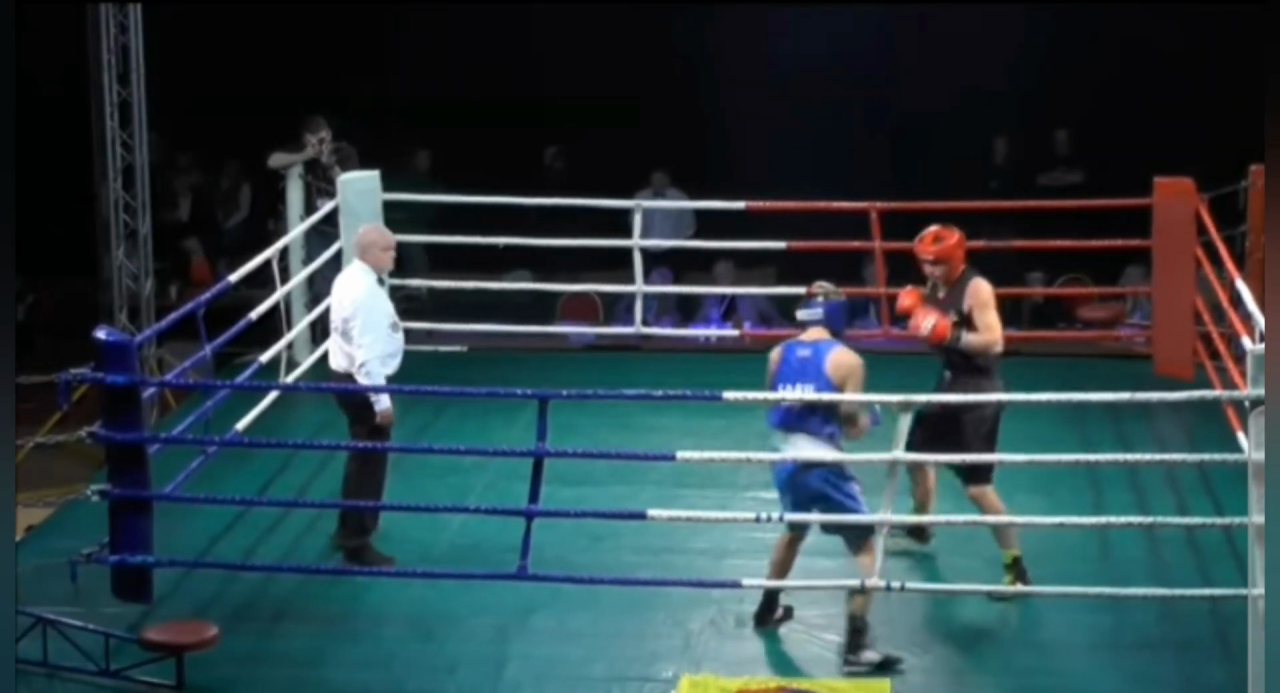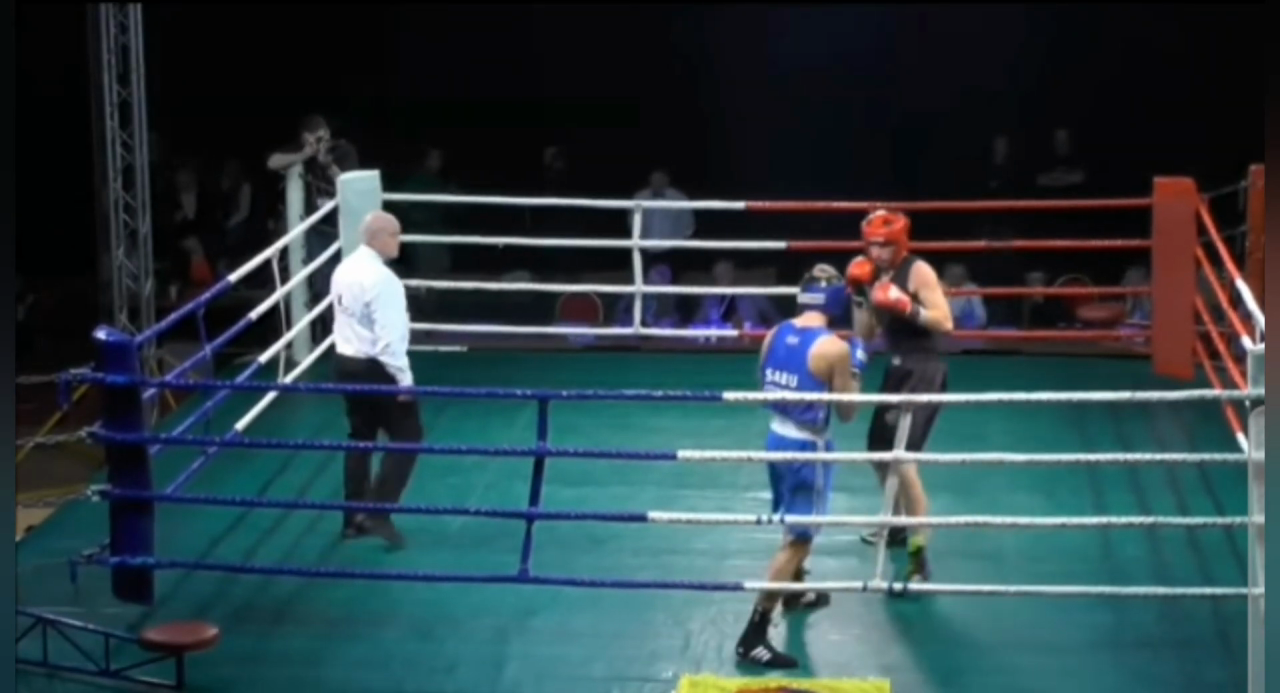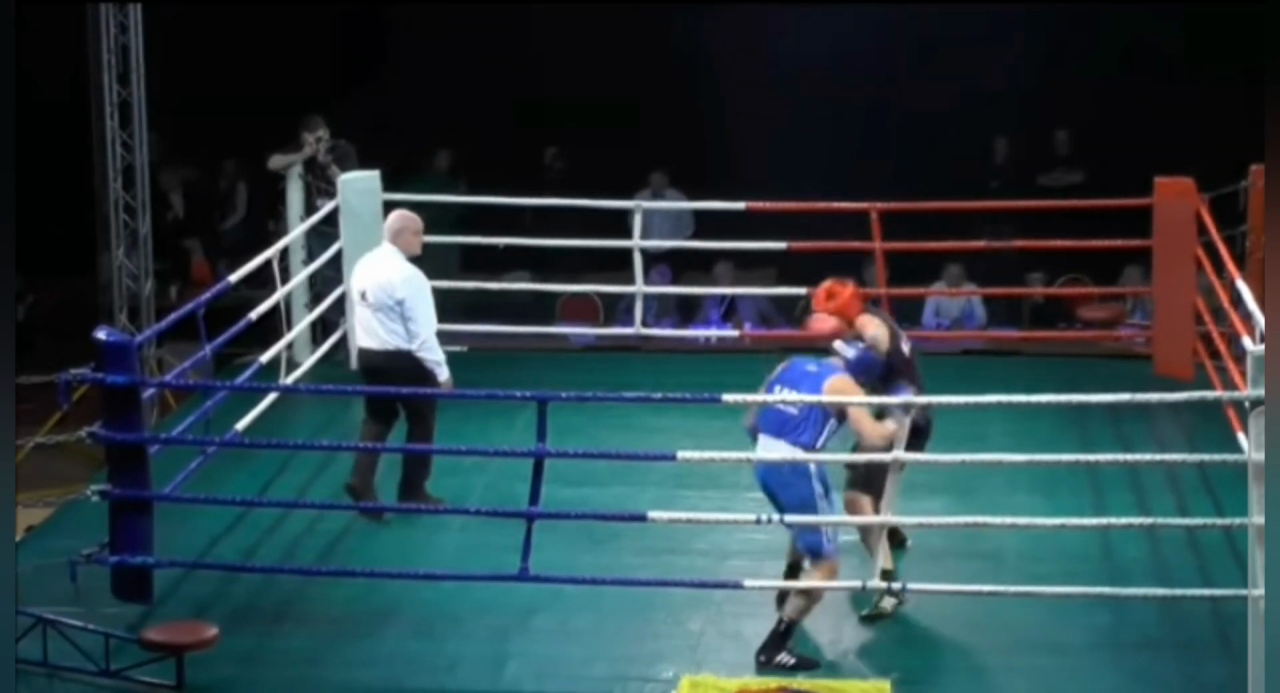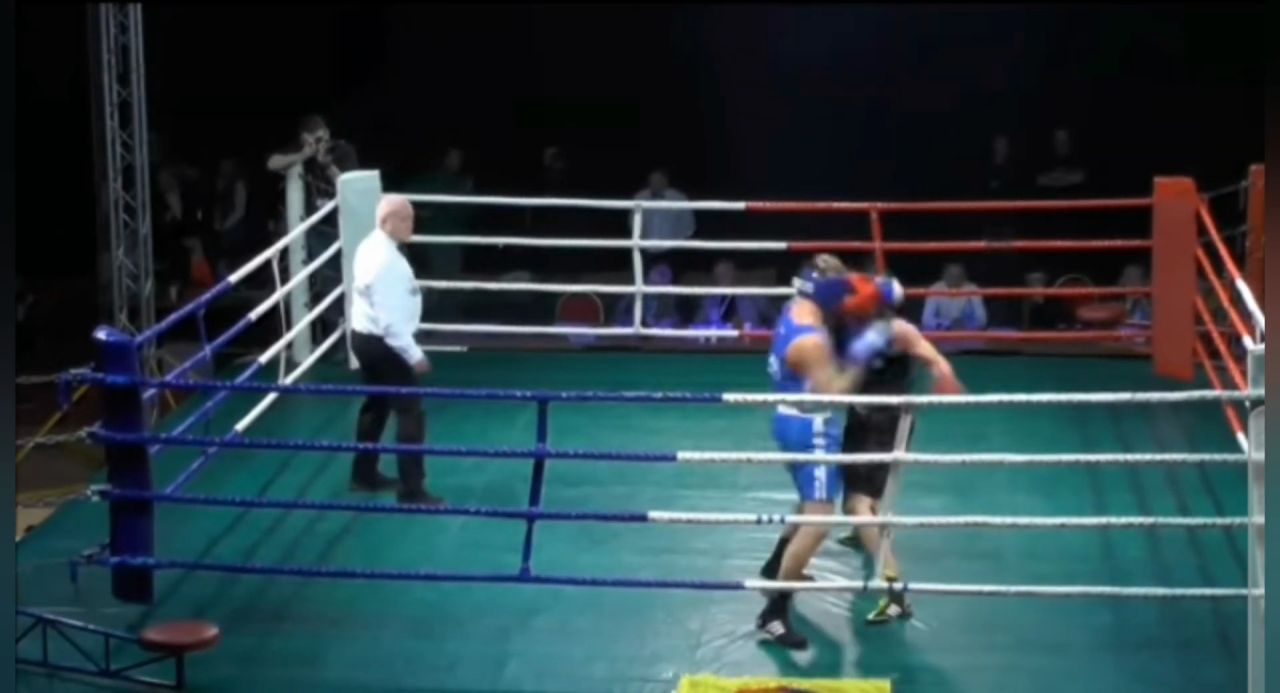
dt=0.4s
person 1, frame 1
left shoulder: (778, 355)
right shoulder: (847, 360)
right elbow: (855, 427)
right wrist: (868, 416)
left hip: (786, 461)
right hip: (824, 466)
left knee: (792, 531)
right knee: (866, 548)
left ankle: (767, 608)
right ankle: (856, 646)
person 1, frame 2
left shoulder: (776, 334)
right shoulder: (835, 348)
right elbow: (846, 411)
right wrist: (855, 369)
left hip: (777, 438)
right hip: (808, 447)
left knee: (796, 529)
right knee: (798, 543)
left ankle: (796, 593)
right ankle: (753, 637)
person 1, frame 3
left shoulder: (791, 365)
right shoulder: (844, 385)
left elbow: (754, 419)
right elbow: (873, 437)
left wrist: (758, 433)
left hip: (767, 465)
right hip: (795, 474)
left knee: (809, 523)
right knee: (826, 569)
left ankle: (790, 591)
right ankle: (773, 648)
person 1, frame 4
left shoulder: (791, 311)
right shoulder: (810, 340)
right elbow: (831, 394)
left wrist: (876, 295)
right wrist: (860, 358)
left hip: (792, 420)
right hip: (806, 428)
left knee: (816, 498)
right knee: (816, 521)
left ankle: (776, 566)
right ankle: (773, 614)
person 2, frame 1
left shoulder: (976, 289)
right shoulder: (933, 290)
left elbow: (994, 343)
left wrist: (948, 334)
right wrist: (916, 319)
left hip: (978, 392)
right hip: (950, 386)
left knee: (977, 486)
right knee: (916, 456)
left ankle: (1015, 568)
right ankle: (917, 526)
person 2, frame 2
left shoulder: (919, 271)
right shoulder: (875, 275)
left elbow: (945, 321)
right elbow: (866, 328)
left wrist: (907, 307)
right wrist: (859, 292)
left hip: (924, 372)
right hip: (899, 370)
left knee: (902, 463)
right knee: (881, 453)
left ankle: (918, 557)
right ankle: (896, 527)
person 2, frame 3
left shoulder: (866, 324)
right shoulder: (857, 326)
left elbow: (875, 352)
left wrist: (834, 342)
left hip: (905, 421)
right hip: (897, 418)
left knee: (857, 499)
right knee: (861, 482)
left ankle: (889, 587)
right ankle: (892, 534)
person 2, frame 4
left shoulder: (896, 330)
right shoulder: (853, 326)
left elbow: (933, 358)
left wrist: (942, 370)
left hip: (886, 422)
right hip: (861, 416)
left knee: (859, 502)
right knee: (856, 486)
left ankle: (894, 594)
right ankle: (866, 533)
person 3, frame 1
left shoulder: (350, 278)
right shoulder: (365, 293)
right elbow: (367, 354)
right wrist: (382, 401)
left hip: (346, 377)
right hip: (361, 382)
left knee: (363, 454)
right knee: (369, 459)
left ankle: (351, 524)
right ankle: (356, 543)
person 3, frame 2
left shoulder: (344, 269)
right shoulder: (382, 279)
right elbow: (389, 336)
right wrist: (404, 379)
left hip: (346, 362)
right hip: (375, 368)
left knee: (360, 437)
right knee: (407, 435)
left ankle: (354, 516)
right ankle: (377, 511)
person 3, frame 3
left shoulder: (363, 266)
right shoulder: (408, 276)
left elbow: (362, 314)
right elbow: (423, 332)
right wrist: (441, 371)
left hip: (368, 355)
right hip: (402, 359)
left knee: (377, 421)
right knee: (420, 422)
left ankle: (362, 485)
right ankle: (412, 492)
person 3, frame 4
left shoulder: (373, 248)
right shoulder: (386, 260)
right elbow: (391, 318)
right wrist: (414, 355)
left hip: (369, 339)
right hip: (383, 343)
left knee: (376, 405)
right knee: (409, 412)
left ankle: (364, 474)
right ankle: (412, 490)
person 4, frame 1
left shoulder: (344, 152)
right shoulder: (299, 152)
right elbow: (272, 162)
left wrist: (331, 166)
right wrist: (305, 156)
right hip: (316, 228)
right knee: (322, 284)
right ankle: (322, 334)
person 4, frame 2
left shoulder: (344, 150)
right shoulder: (298, 150)
right elbow: (272, 163)
left wrist: (330, 166)
right wrist: (303, 155)
right hip: (316, 228)
right knee: (322, 283)
right ankle: (326, 330)
person 4, frame 3
left shoulder: (344, 150)
right shoulder: (300, 150)
right elbow: (272, 163)
left wrist: (329, 165)
right wrist: (303, 155)
right hip: (317, 227)
right knee: (326, 284)
person 4, frame 4
left shoulder: (343, 150)
right shoulder: (298, 149)
right elbow: (272, 164)
left wrist: (328, 166)
right wrist: (302, 156)
right hip: (317, 228)
right knee: (326, 284)
